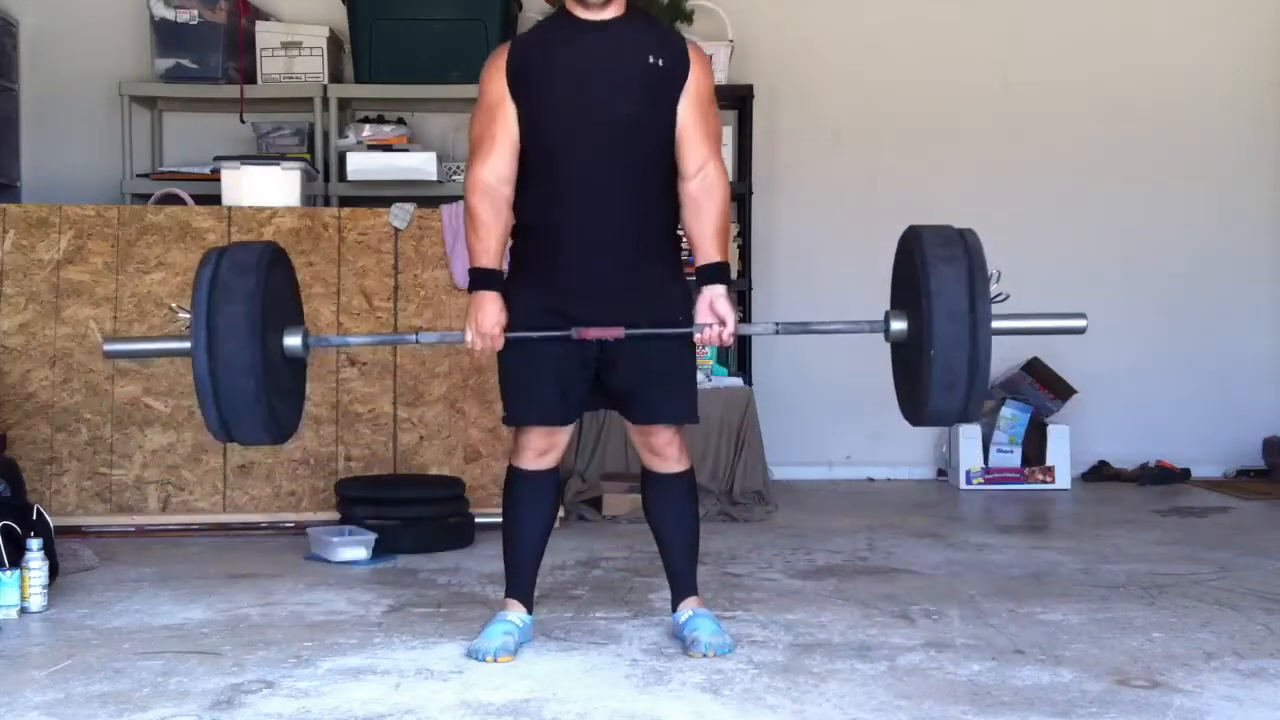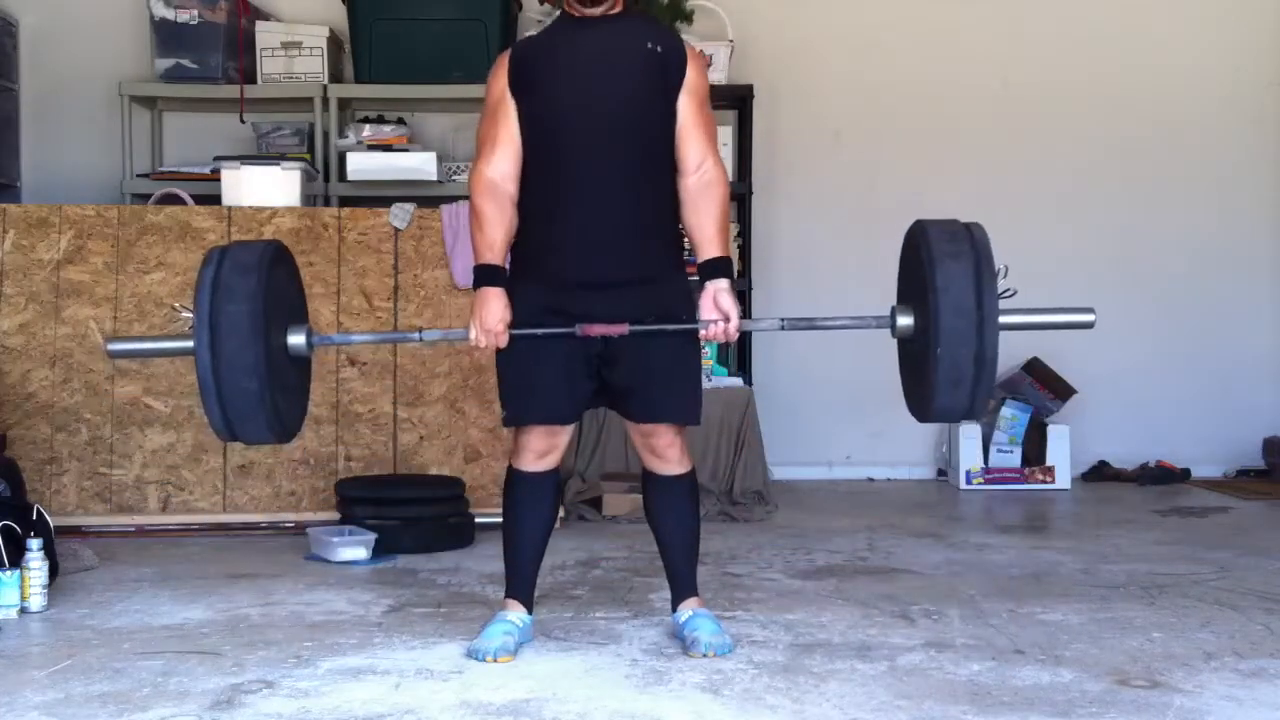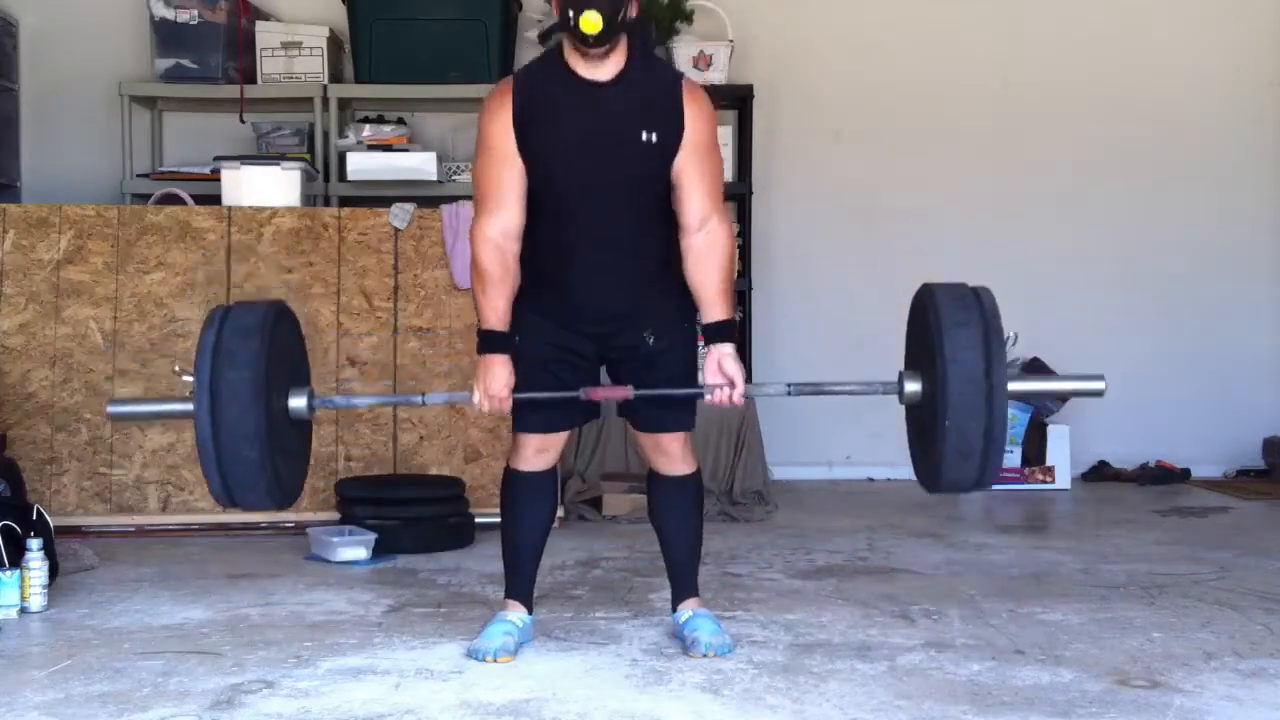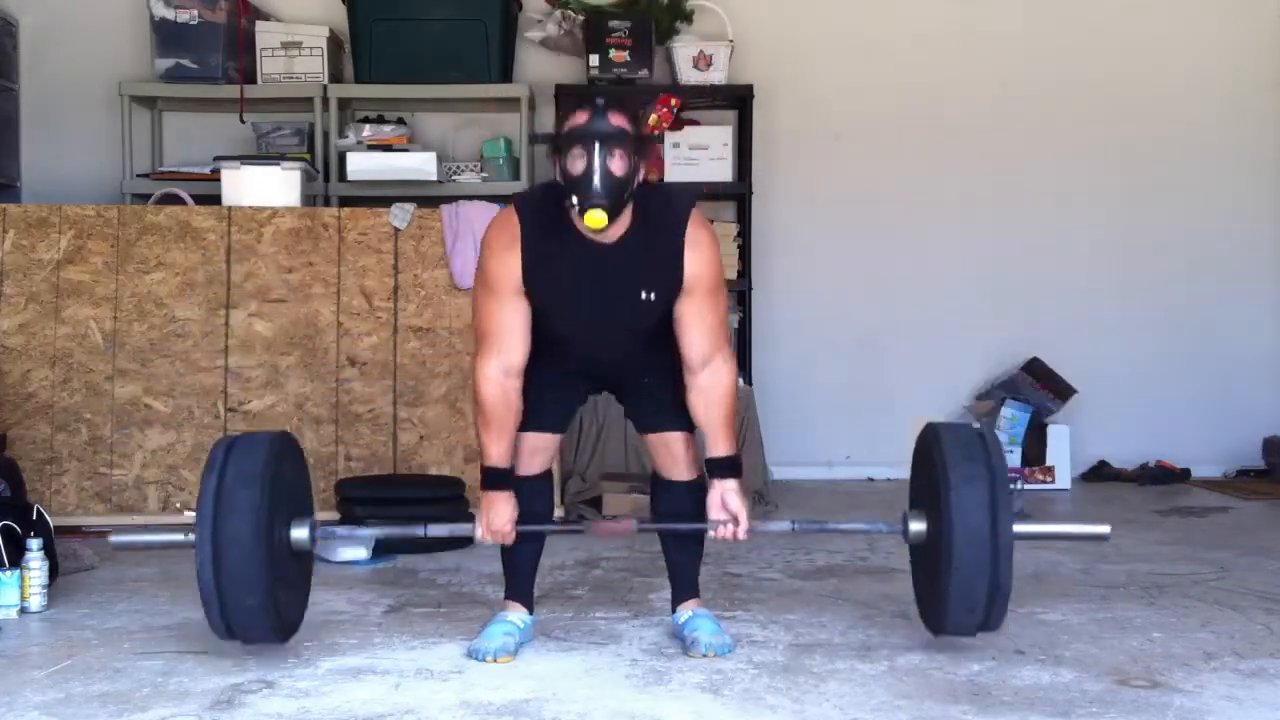
dt=0.3s
person 1, frame 1
left shoulder: (677, 54)
right shoulder: (516, 60)
left elbow: (701, 172)
right elbow: (491, 176)
left wrist: (713, 279)
right wrist: (485, 286)
left hip: (651, 295)
right hip: (543, 297)
left knee: (663, 444)
right knee: (536, 446)
left ankle: (688, 603)
right ankle: (516, 607)
person 1, frame 2
right shoulder: (520, 61)
left elbow: (699, 168)
right elbow: (496, 177)
left wrist: (716, 274)
right wrist: (489, 282)
left hip: (652, 292)
right hip: (544, 294)
left knee: (664, 445)
right knee: (536, 447)
left ankle: (688, 604)
right ankle: (516, 607)
person 1, frame 3
left shoulder: (678, 98)
right shoulder: (514, 100)
left elbow: (704, 224)
right elbow: (498, 231)
left wrist: (720, 335)
right wrist: (493, 348)
left hip: (652, 309)
right hip: (548, 313)
left knee: (670, 447)
right knee: (533, 449)
left ankle: (688, 604)
right ankle: (516, 608)
person 1, frame 4
left shoulder: (687, 236)
right shoulder: (514, 235)
left elbow: (707, 364)
right elbow: (501, 368)
left wrist: (724, 472)
right wrist: (496, 485)
left hip: (650, 351)
right hip: (552, 353)
left knee: (677, 456)
right knee: (527, 456)
left ankle: (688, 605)
right ankle: (516, 609)
